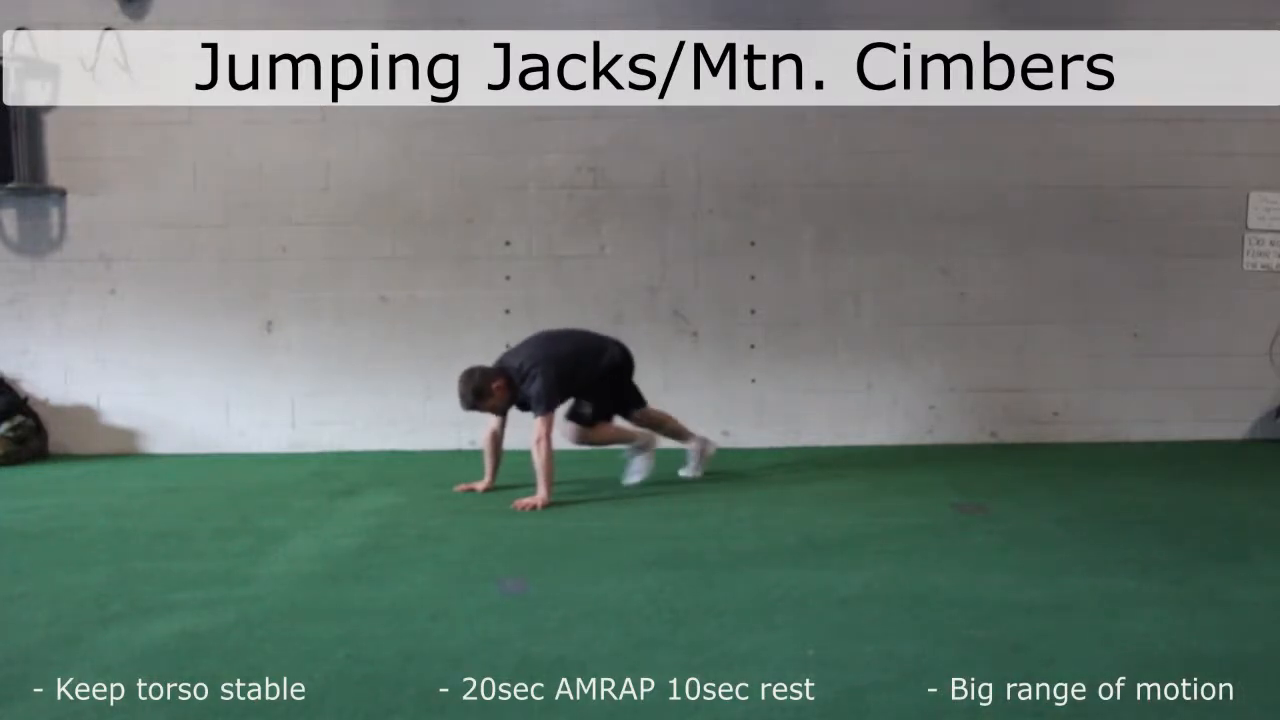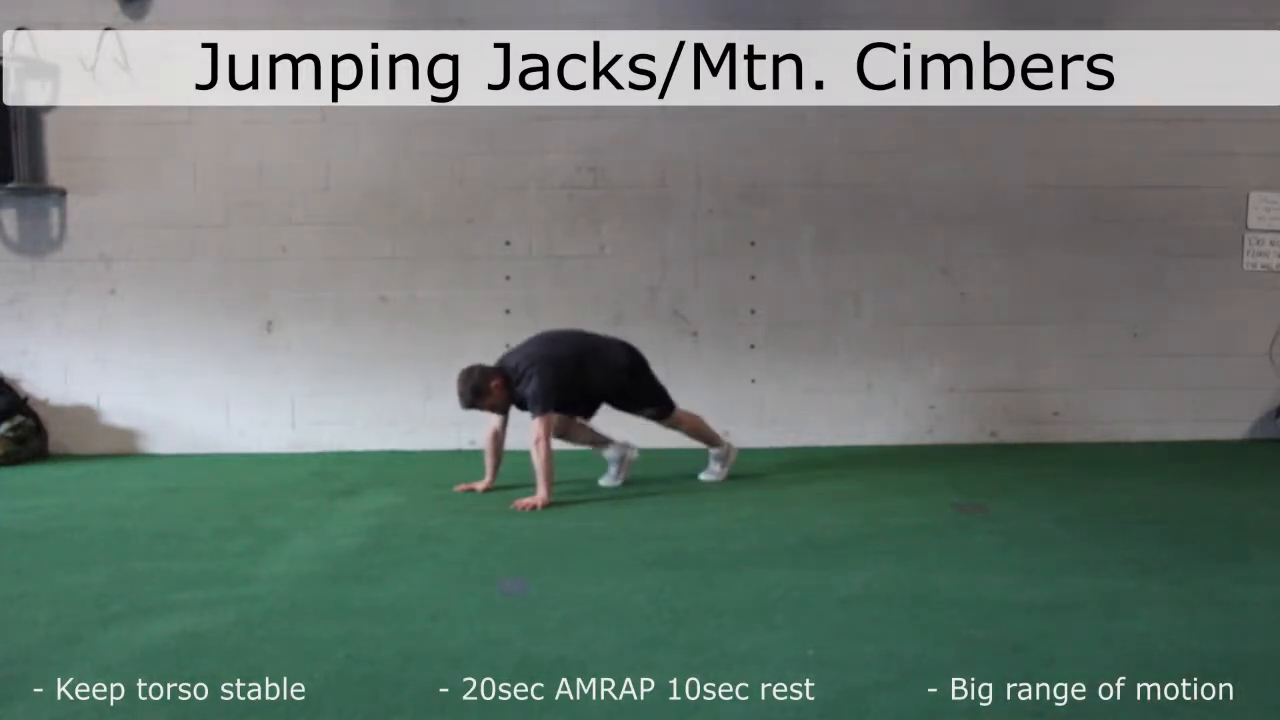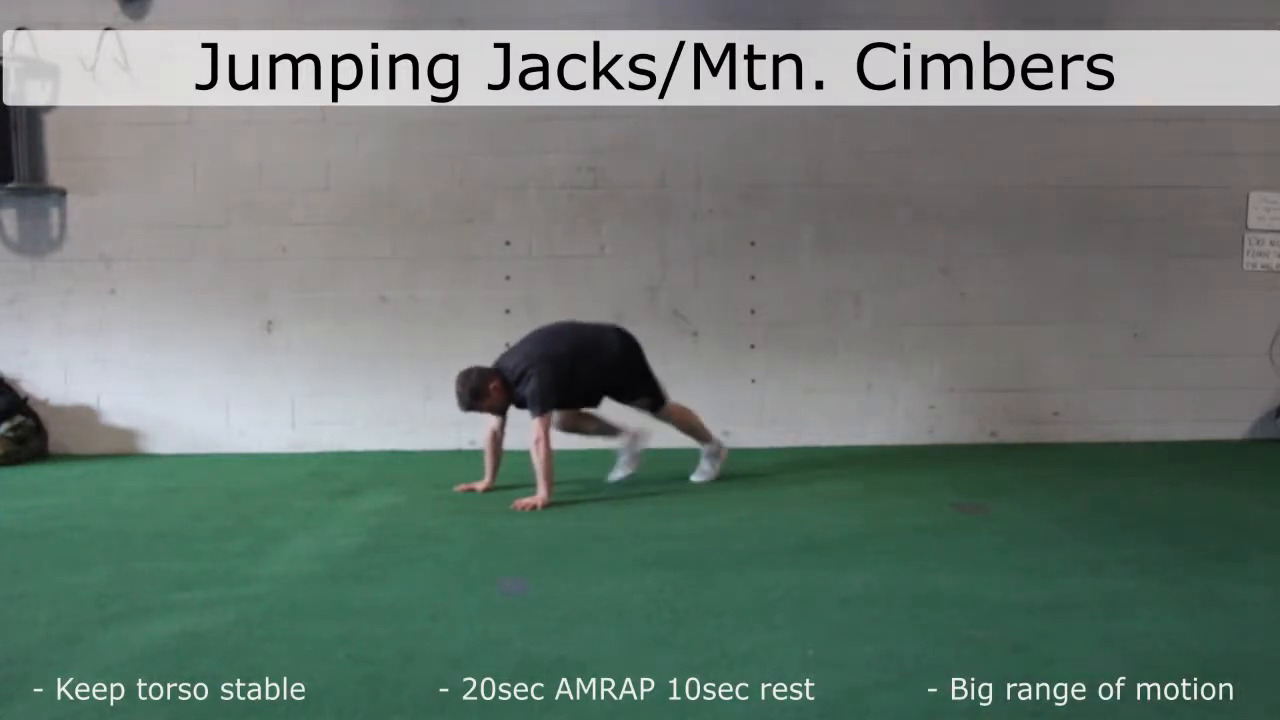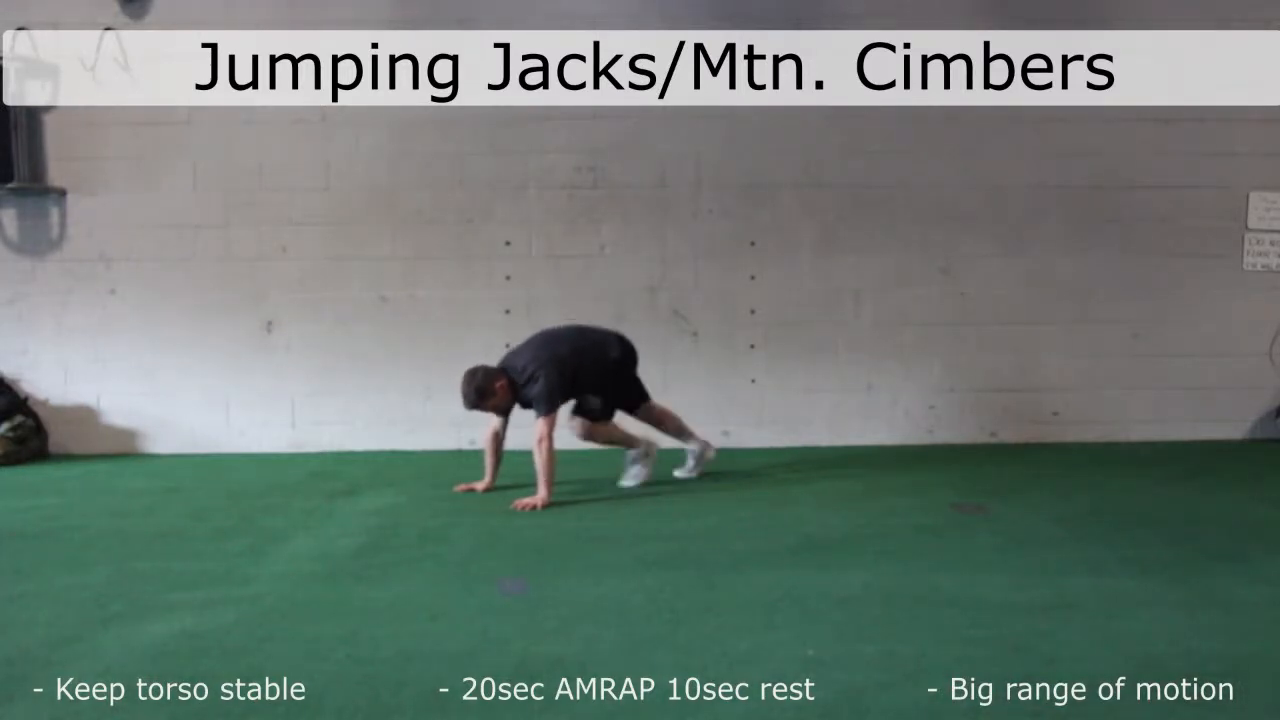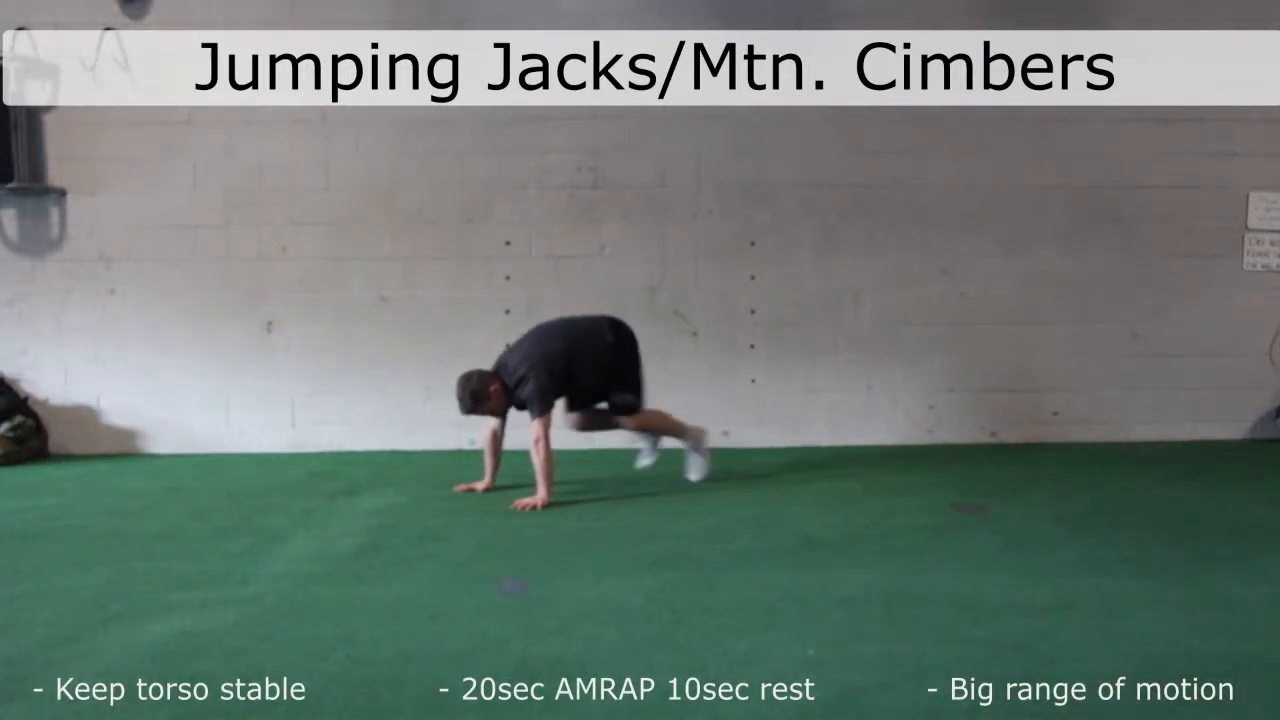
dt=0.3s
person 1, frame 1
left shoulder: (537, 379)
right shoulder: (499, 375)
left elbow: (541, 439)
right elbow: (494, 431)
left wrist: (543, 495)
right wrist: (487, 480)
left hip: (611, 363)
right hip: (597, 364)
left knee: (575, 431)
right knee: (639, 415)
left ankle: (640, 441)
right ankle: (695, 445)
person 1, frame 2
left shoulder: (534, 379)
right shoulder: (502, 374)
left elbow: (539, 439)
right elbow: (496, 431)
left wrist: (543, 494)
right wrist: (488, 480)
left hip: (619, 365)
right hip: (593, 373)
left knee: (666, 415)
right knee: (555, 424)
left ankle: (721, 450)
right ankle: (614, 451)
person 1, frame 3
left shoulder: (533, 379)
right shoulder: (498, 375)
left elbow: (539, 438)
right elbow: (494, 430)
left wrist: (543, 495)
right wrist: (487, 481)
left hip: (614, 353)
right hip: (593, 356)
left knee: (658, 408)
right knee: (561, 419)
left ankle: (711, 448)
right ankle: (626, 439)
person 1, frame 4
left shoulder: (540, 379)
right shoulder: (504, 375)
left elbow: (543, 438)
right elbow: (496, 430)
left wrist: (544, 495)
right wrist: (488, 480)
left hip: (615, 357)
right hip: (601, 358)
left knee: (582, 426)
right knee: (642, 409)
left ankle: (639, 449)
right ankle: (697, 446)
person 1, frame 5
left shoulder: (531, 380)
right shoulder: (498, 377)
left elbow: (539, 438)
right elbow: (494, 431)
left wrist: (543, 494)
right wrist: (487, 480)
left hip: (612, 342)
right hip: (594, 349)
left knee: (628, 418)
right knee: (577, 420)
left ankle: (691, 438)
right ankle: (649, 431)
